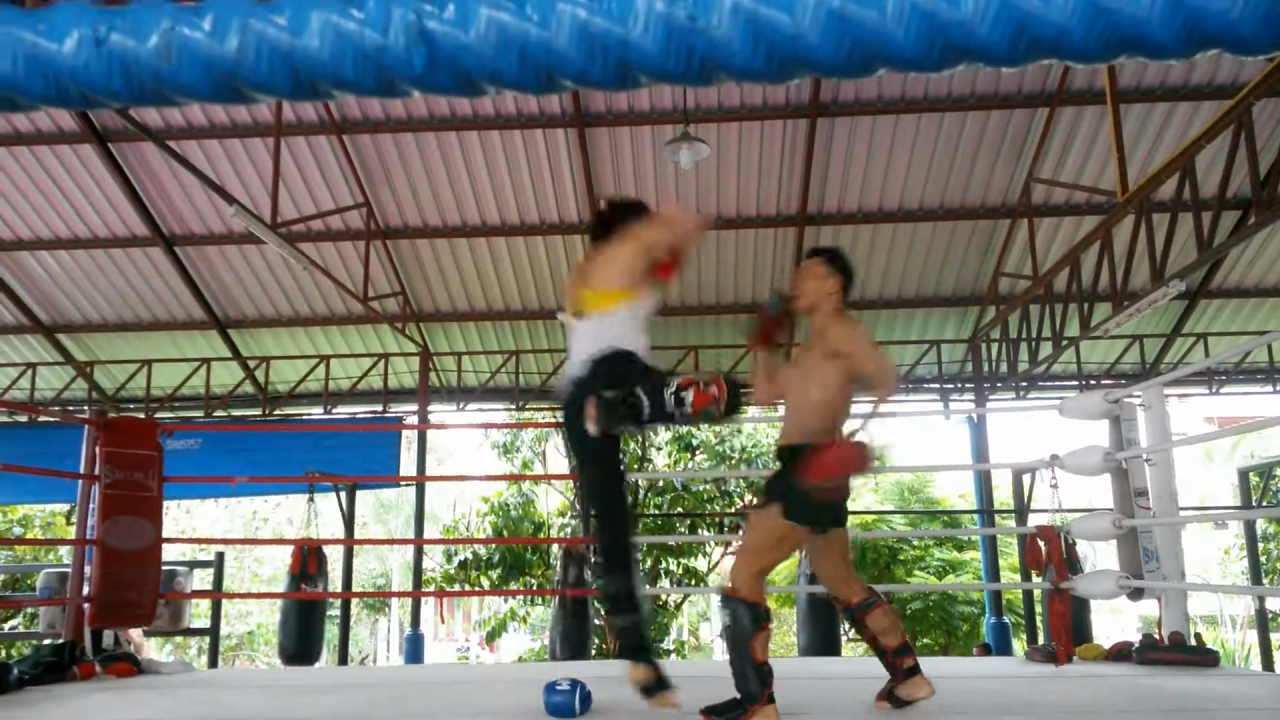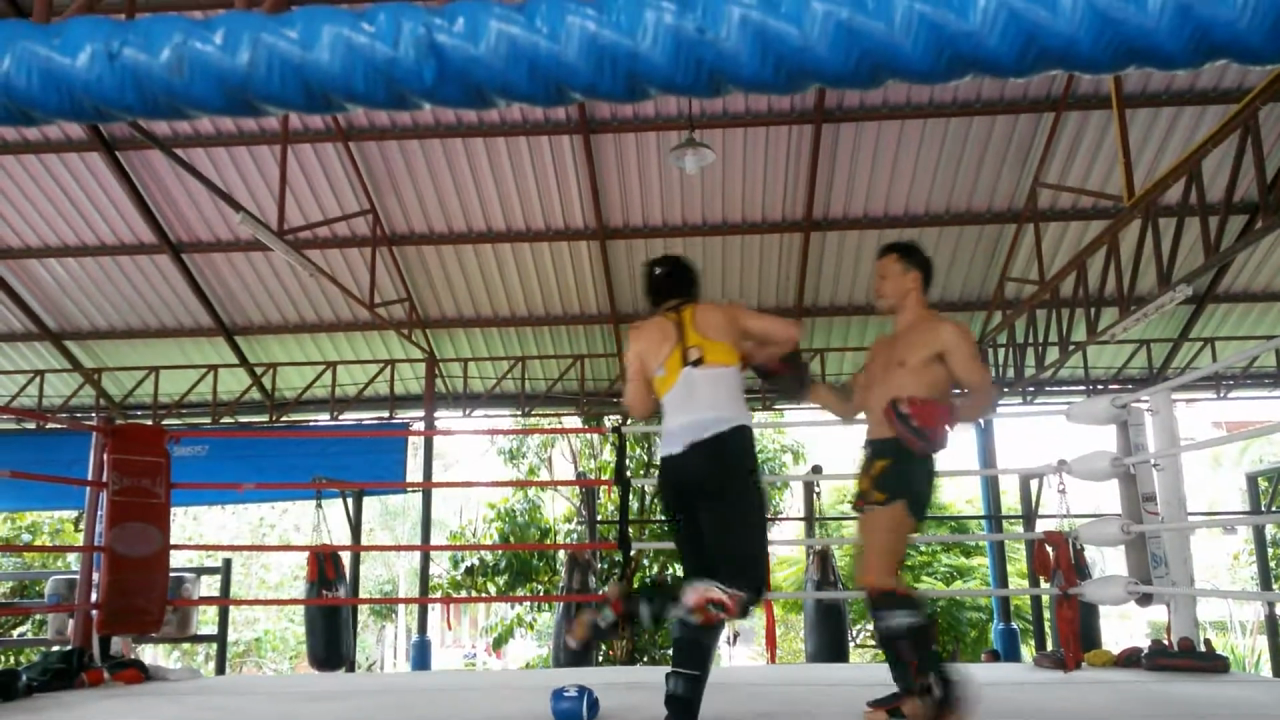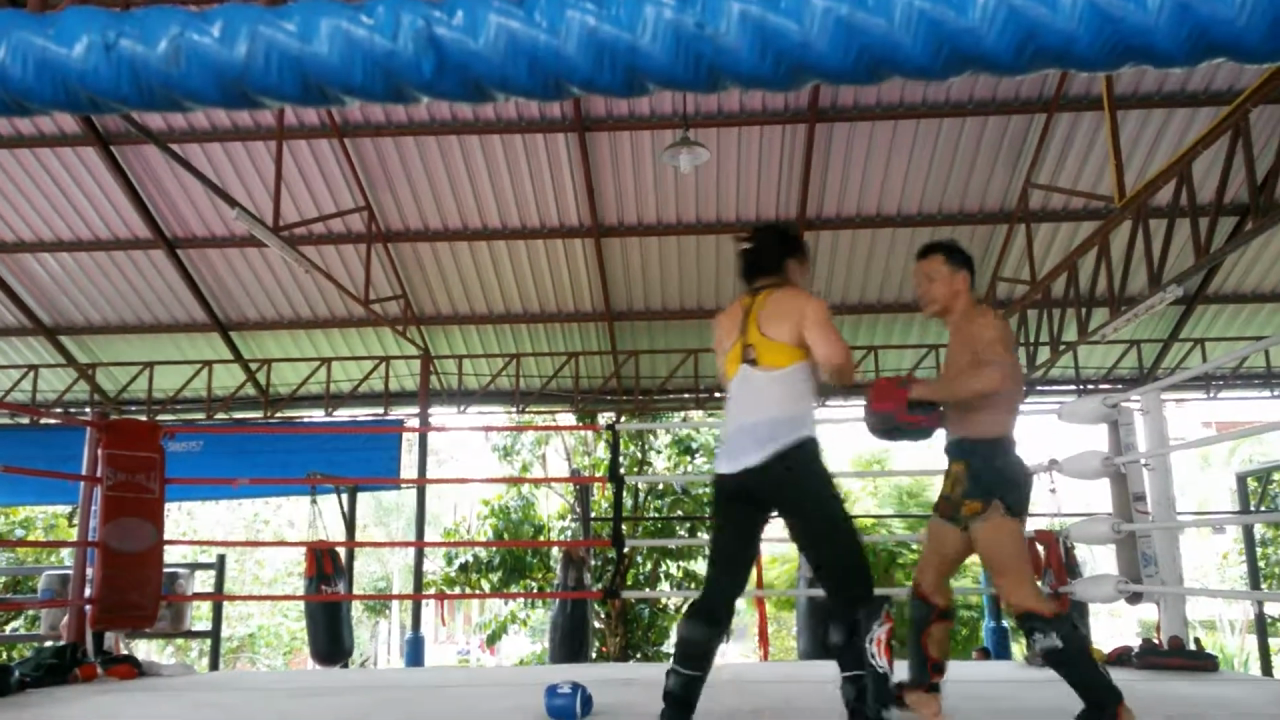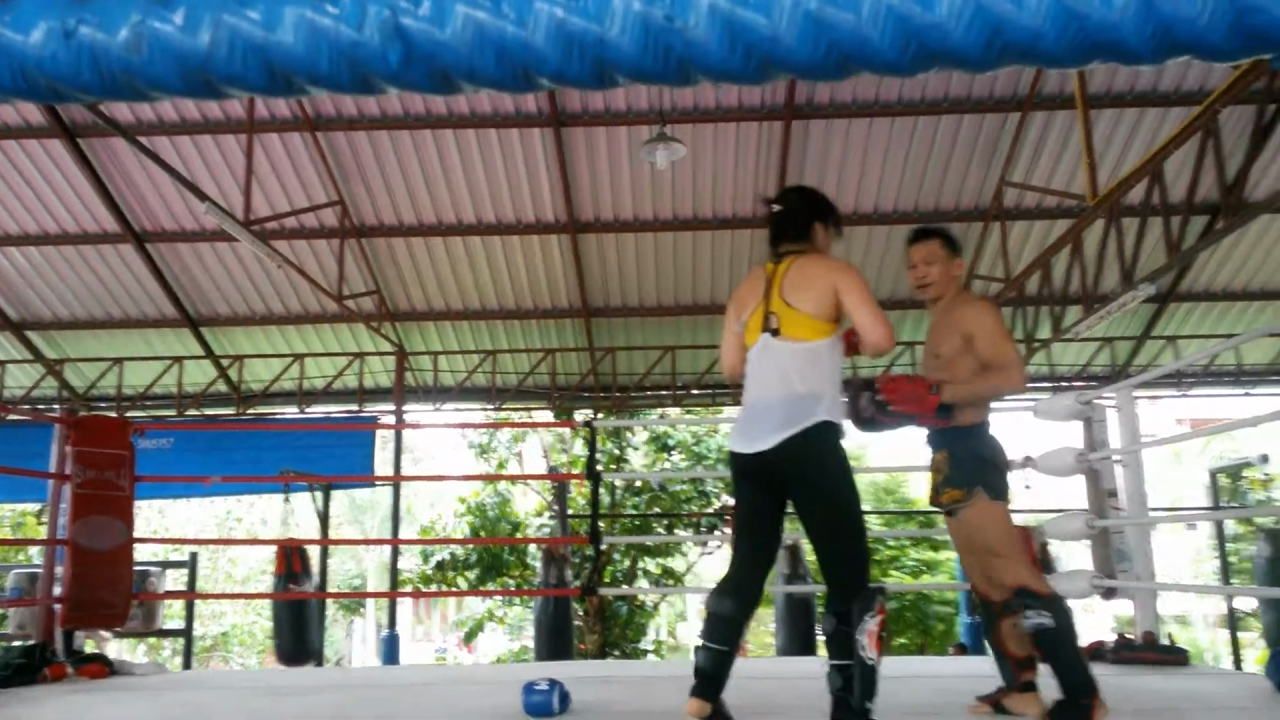
dt=0.3s
person 1, frame 1
left shoulder: (580, 275)
right shoulder: (635, 245)
right elbow: (686, 220)
right wrist: (676, 248)
left hip: (580, 388)
right hip: (616, 372)
left knee: (613, 539)
right knee: (720, 395)
left ankle: (639, 660)
right ankle: (618, 406)
person 1, frame 2
left shoulder: (641, 336)
right shoulder: (721, 314)
left elbow: (637, 409)
right elbow: (790, 334)
right wrist: (757, 356)
left hip: (675, 462)
right hip: (724, 448)
left knee: (704, 591)
right knee: (741, 582)
right ankle: (619, 608)
person 1, frame 3
left shoulder: (725, 319)
right shoulder: (802, 302)
right elbow: (832, 360)
right wrist: (848, 372)
left hip: (733, 468)
right hip: (789, 459)
left knee: (720, 589)
right knee: (853, 589)
person 1, frame 4
left shoulder: (748, 287)
right shoulder: (834, 272)
right elbow: (881, 339)
right wrist: (848, 341)
left hip: (750, 445)
right hip: (807, 438)
left knee: (747, 569)
right knee: (849, 579)
person 2, frame 1
left shoulder: (842, 331)
right shoulder: (813, 347)
left elbow: (886, 381)
right elbow: (769, 394)
left wrist: (837, 443)
right wrist: (764, 344)
left hip: (811, 470)
right hip: (807, 470)
left knee: (742, 578)
right knee: (840, 578)
right ankle: (907, 675)
person 2, frame 2
left shoulder: (944, 332)
right shoulder: (883, 348)
left elbow: (985, 393)
right elbow: (847, 407)
left wrist: (945, 412)
right wrist: (803, 382)
left hip: (902, 465)
right hip: (879, 466)
left knee: (874, 578)
right knee: (882, 583)
person 2, frame 3
left shoulder: (982, 323)
right shoulder: (961, 336)
left elbow: (995, 377)
left wrist: (913, 390)
left hip: (988, 469)
right hip: (967, 473)
left knee: (1018, 594)
right knee: (927, 578)
person 2, frame 4
left shoulder: (975, 312)
right shoulder: (940, 325)
left elbow: (1012, 376)
left wrist: (937, 393)
right wrist: (912, 401)
left hip: (969, 454)
right hip: (951, 457)
left knee: (1014, 573)
right knee: (985, 581)
